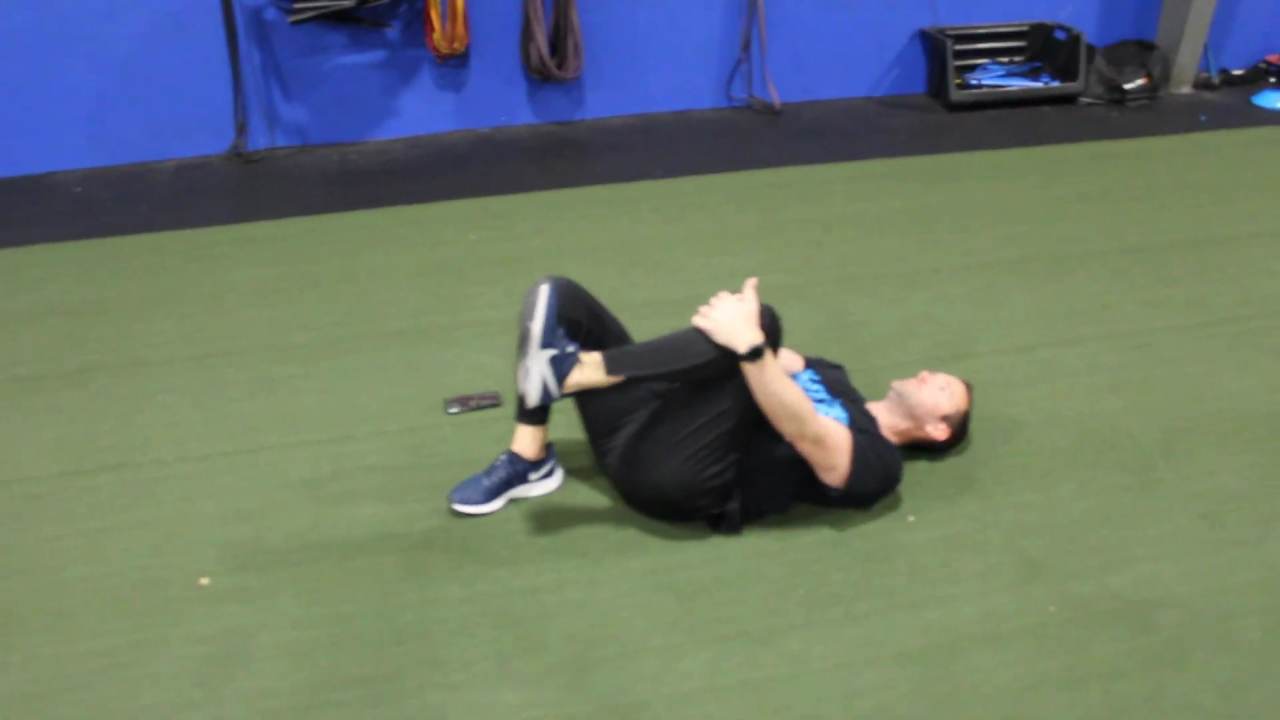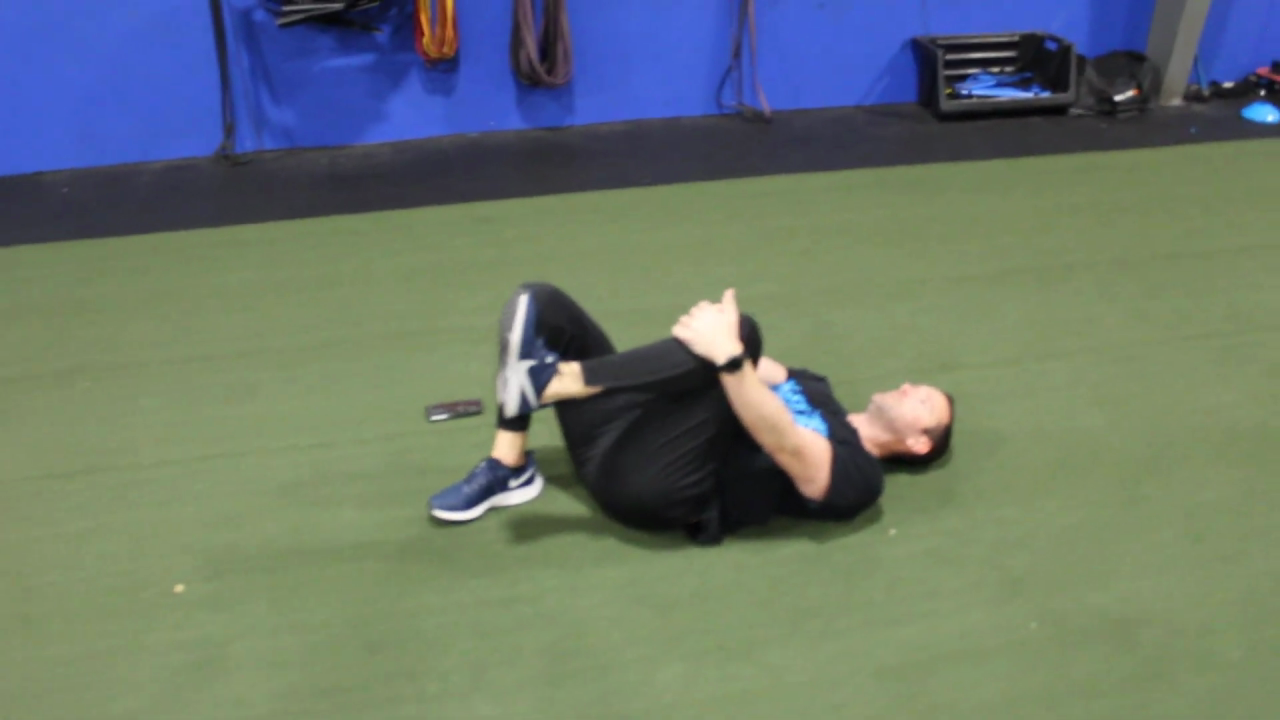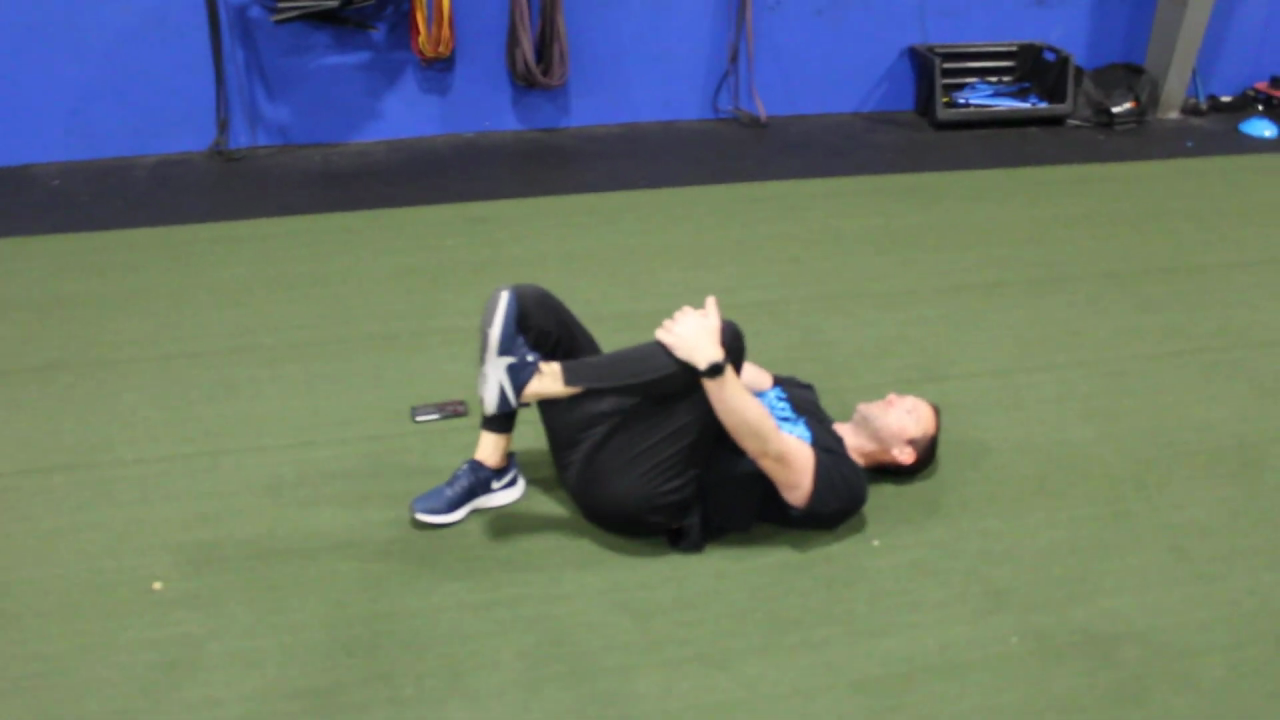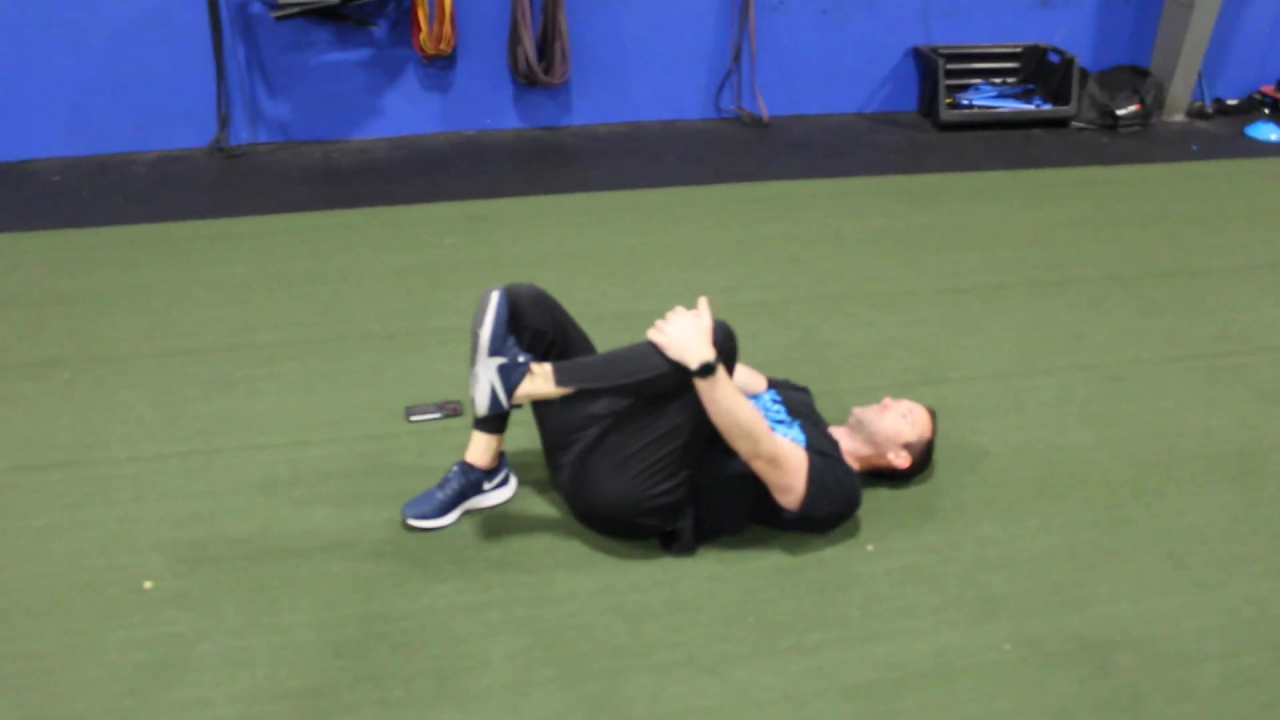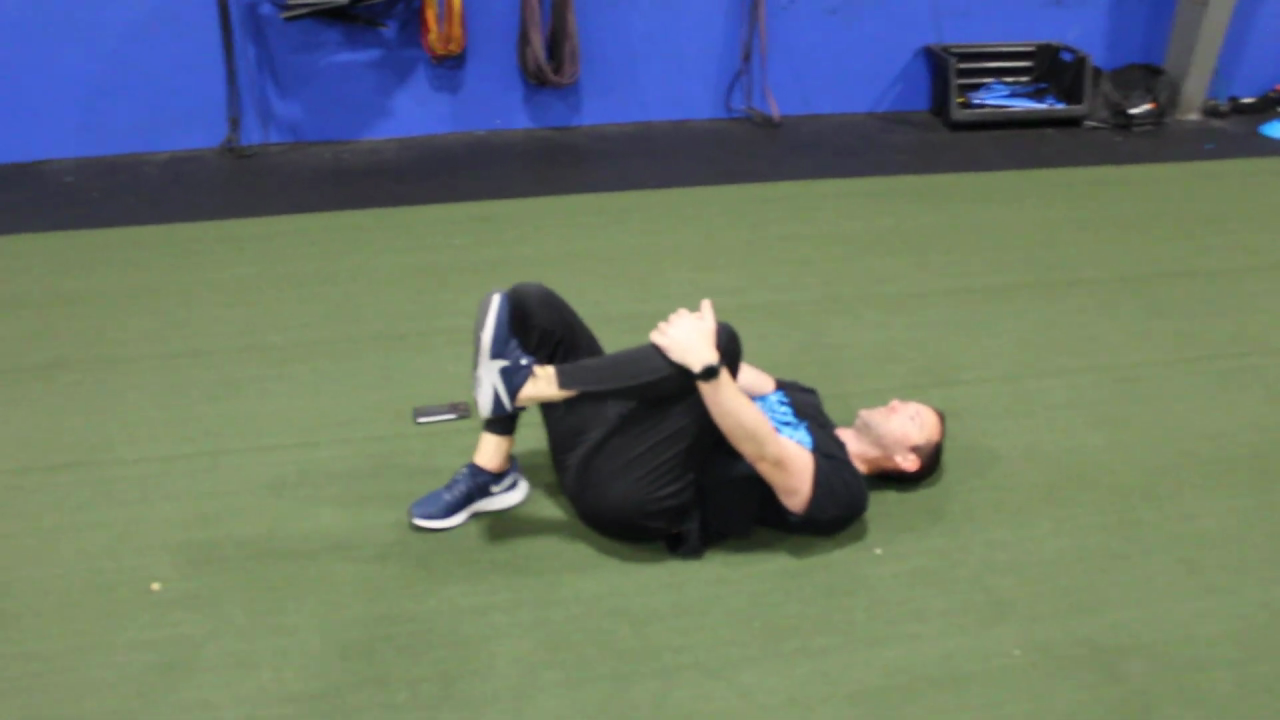
dt=0.1s
person 1, frame 1
left shoulder: (876, 464)
right shoulder: (833, 378)
left elbow: (805, 433)
right elbow: (780, 364)
left wrist: (747, 343)
right wrist: (739, 326)
left hip: (673, 474)
right hip: (647, 420)
left knee: (761, 324)
right knee: (558, 298)
left ankle: (571, 372)
right ankle: (528, 462)
person 1, frame 2
left shoulder: (857, 477)
right shoulder: (814, 390)
left elbow: (784, 445)
right elbow: (760, 374)
left wrist: (727, 354)
right wrist: (715, 337)
left hip: (652, 484)
right hip: (625, 433)
left knee: (741, 335)
right knee: (543, 302)
left ankle: (549, 380)
right ankle: (508, 470)
person 1, frame 3
left shoulder: (841, 486)
right shoulder: (802, 399)
left elbow: (768, 450)
right elbow: (744, 380)
left wrist: (709, 358)
right wrist: (699, 341)
left hip: (633, 489)
right hip: (611, 435)
left knee: (724, 340)
right knee: (528, 305)
left ankle: (530, 380)
right ankle: (489, 472)
person 1, frame 4
left shoulder: (835, 490)
right shoulder: (795, 400)
left elbow: (761, 453)
right elbow: (740, 380)
left wrist: (700, 360)
right wrist: (691, 345)
left hip: (626, 491)
right hip: (602, 437)
left knee: (715, 340)
right knee: (523, 302)
left ankle: (521, 382)
right ankle: (481, 474)
person 1, frame 5
left shoulder: (841, 492)
right shoulder: (803, 403)
left elbow: (766, 455)
right elbow: (748, 382)
left wrist: (703, 363)
right wrist: (698, 347)
left hip: (632, 493)
right hip: (610, 437)
left knee: (718, 343)
right knee: (530, 302)
left ankle: (524, 385)
right ankle: (490, 476)
